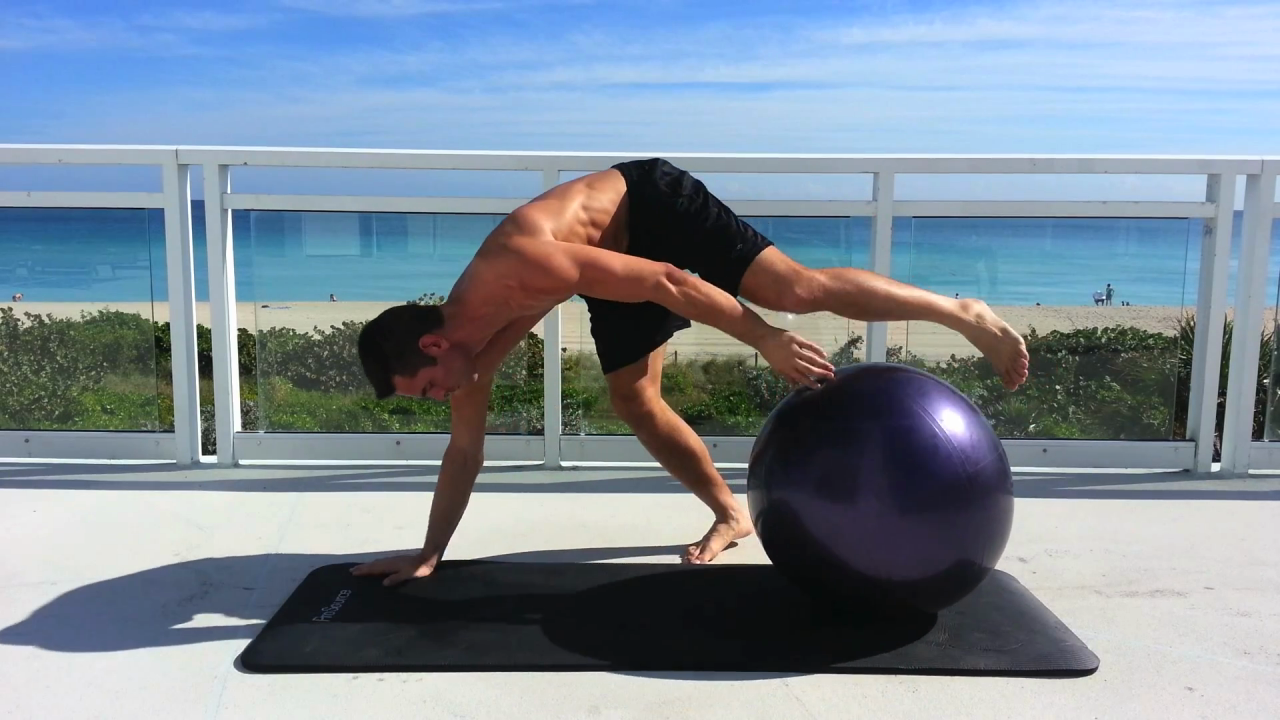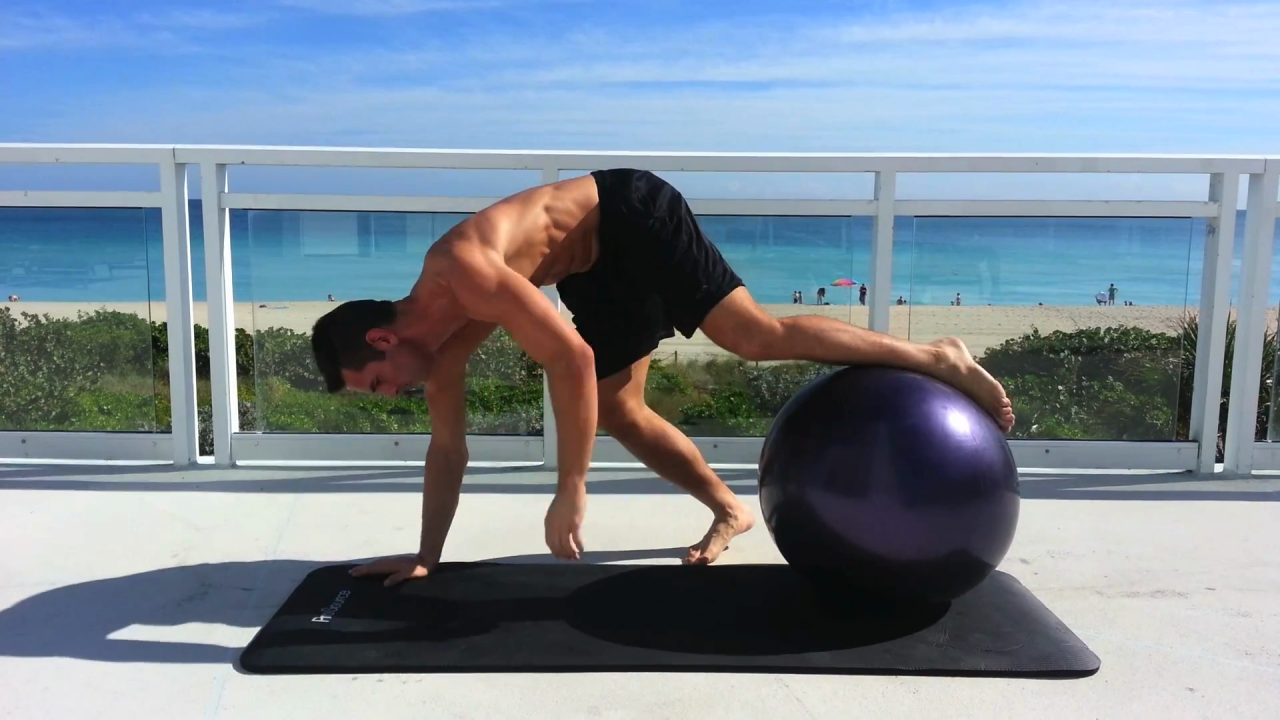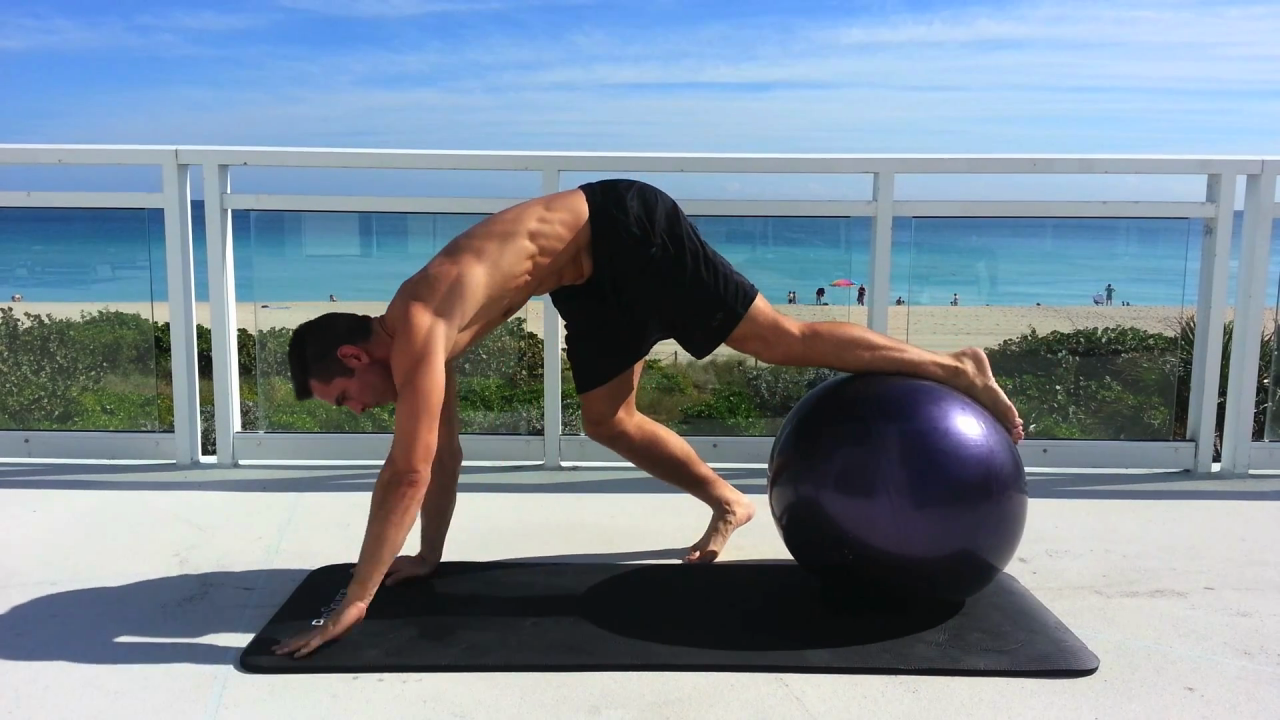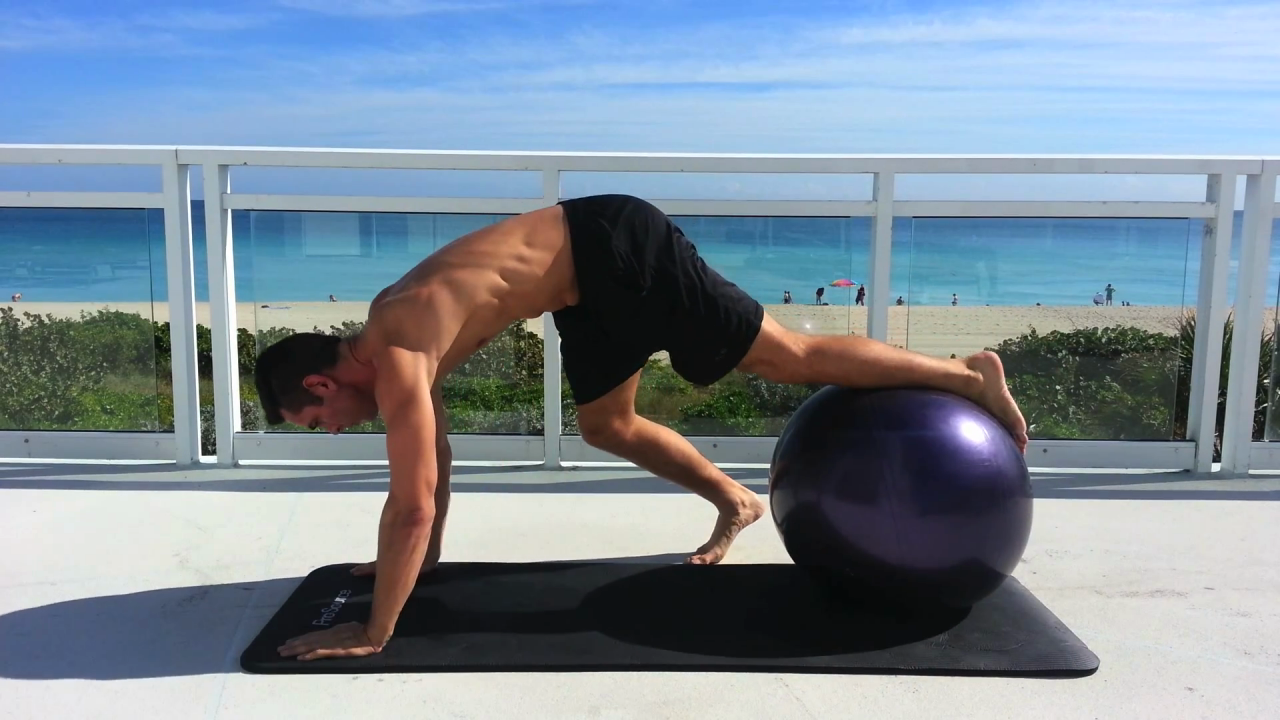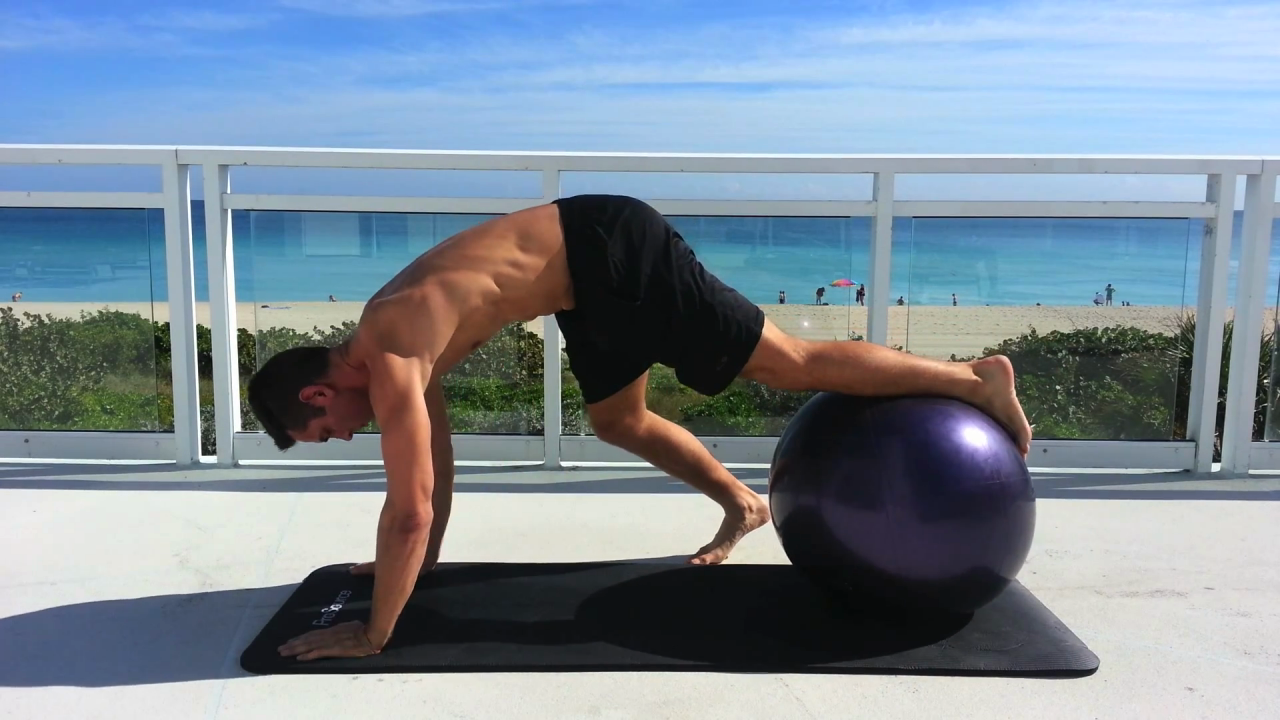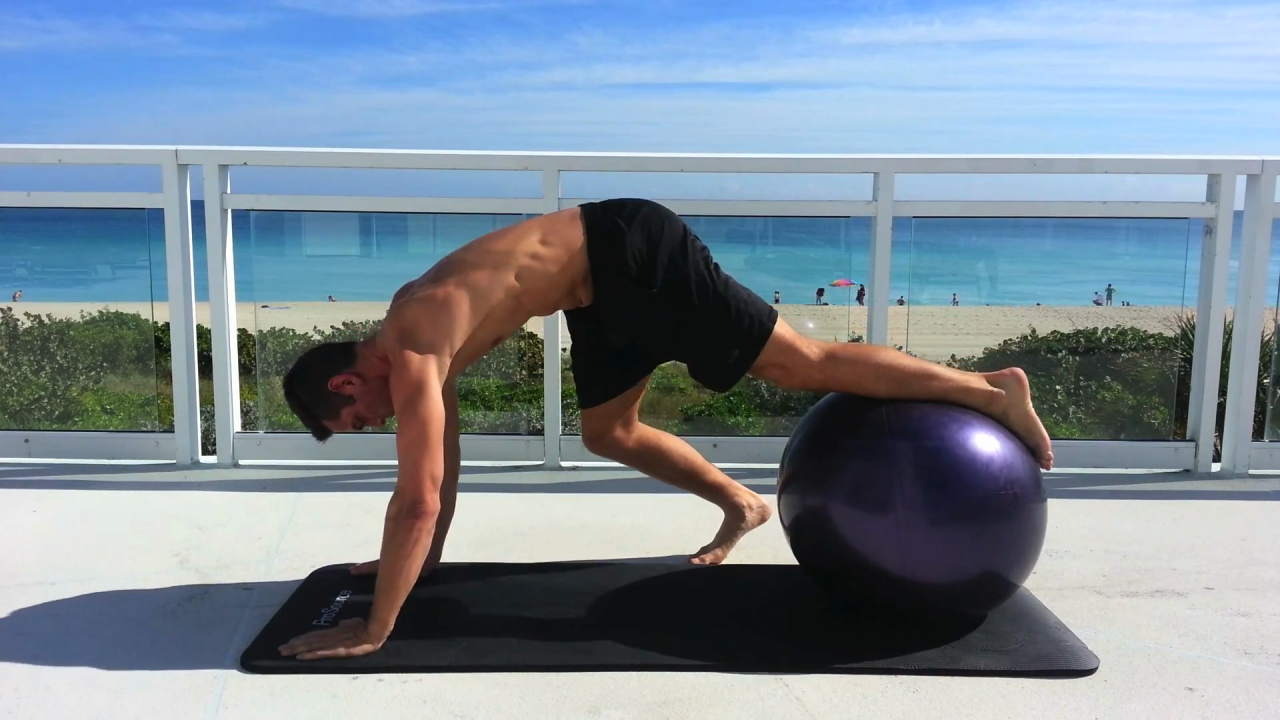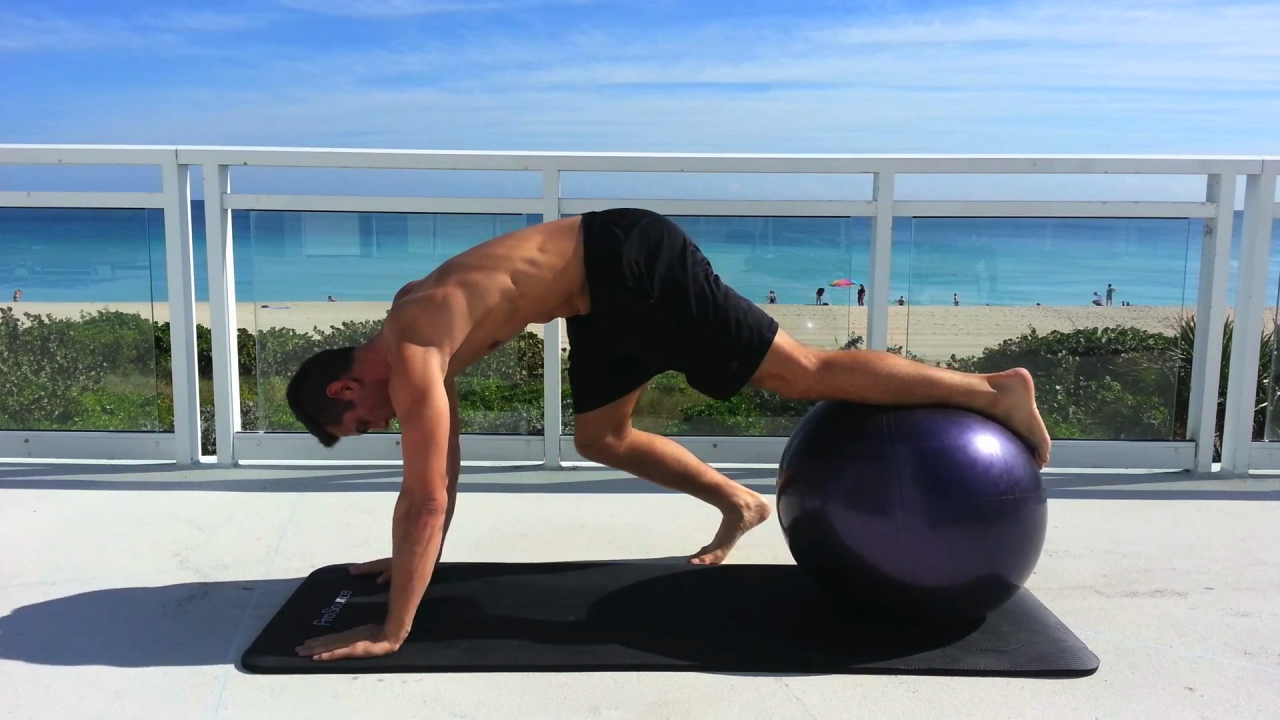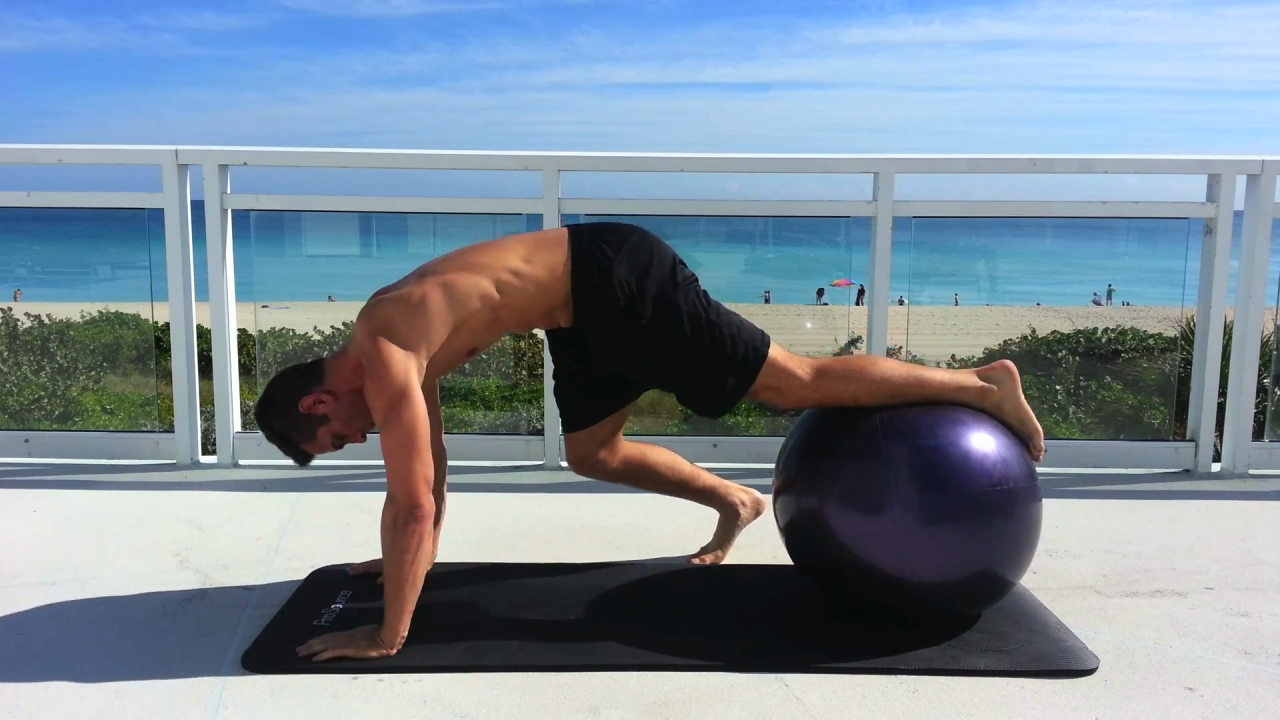
dt=0.4s
person 1, frame 1
left shoulder: (519, 271)
right shoulder: (471, 342)
left elbow: (669, 284)
right elbow: (464, 451)
left wrist: (769, 341)
right wrist: (428, 552)
left hip: (650, 201)
right hip: (619, 247)
left knee: (794, 288)
right knee: (633, 403)
left ankle: (966, 315)
right ankle: (729, 513)
person 1, frame 2
left shoulder: (460, 276)
right shoulder: (437, 339)
left elbow: (572, 356)
right elbow: (447, 446)
left wrist: (570, 492)
right wrist: (427, 554)
left hip: (630, 213)
right hip: (595, 264)
left knee: (754, 336)
right knee: (617, 413)
left ankle: (937, 360)
right ankle: (729, 511)
person 1, frame 3
left shoulder: (415, 334)
right shoulder: (415, 332)
left elbow: (407, 472)
right elbow: (442, 452)
left wrist: (355, 599)
right wrist: (428, 556)
left hip: (627, 227)
right hip: (592, 270)
left knee: (781, 341)
right knee: (608, 422)
left ankle: (956, 371)
right ankle: (728, 504)
person 1, frame 4
left shoulder: (393, 360)
right shoulder: (388, 323)
left elbow: (411, 503)
right elbow: (434, 453)
left wrist: (374, 633)
right wrist: (425, 559)
left hip: (619, 253)
right hip: (592, 265)
left knee: (792, 358)
right knee: (609, 427)
left ankle: (968, 376)
right ankle: (734, 502)
person 1, frame 5
left shoulder: (385, 362)
right shoulder: (386, 324)
left elbow: (409, 507)
right elbow: (437, 454)
left wrist: (374, 632)
right wrist: (420, 559)
left hip: (614, 256)
right hip: (591, 254)
left knee: (794, 365)
right knee: (618, 423)
left ankle: (976, 379)
right ankle: (741, 505)
person 1, frame 6
left shoulder: (409, 354)
right shoulder: (409, 327)
left elbow: (416, 497)
right elbow: (443, 452)
left wrist: (373, 628)
right wrist: (425, 556)
left hip: (631, 253)
right hip: (607, 274)
left knee: (804, 364)
right knee: (609, 434)
left ankle: (992, 391)
right ankle: (739, 504)
person 1, frame 7
left shoulder: (408, 356)
right shoulder: (412, 323)
left elbow: (425, 494)
right elbow: (445, 456)
left wrist: (392, 629)
right wrist: (422, 556)
left hip: (629, 263)
right hip: (607, 285)
left knee: (803, 372)
right knee: (601, 439)
left ankle: (994, 391)
right ankle: (737, 503)
person 1, frame 8
left shoulder: (381, 357)
right shoulder: (384, 327)
left elbow: (412, 502)
right elbow: (431, 455)
left wrist: (389, 633)
right wrist: (411, 557)
left hip: (618, 282)
right hip: (589, 302)
left knee: (798, 382)
right knee: (593, 456)
left ankle: (983, 386)
right ankle: (734, 501)
